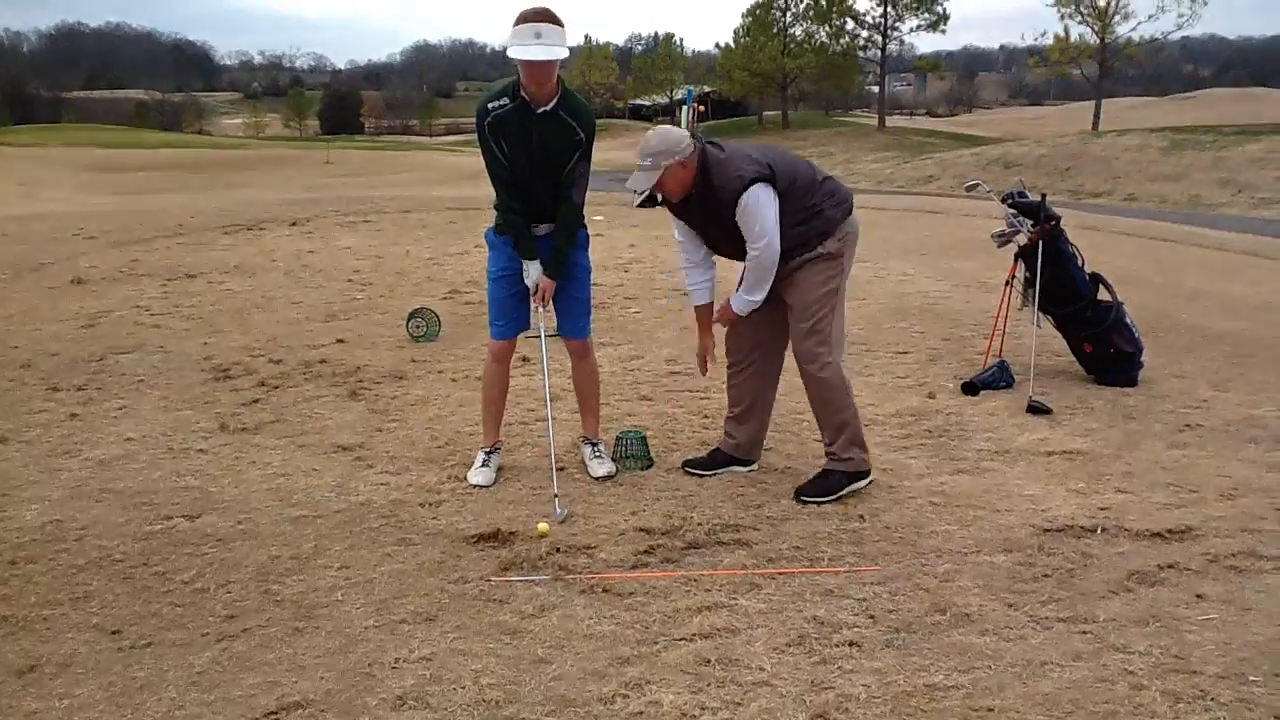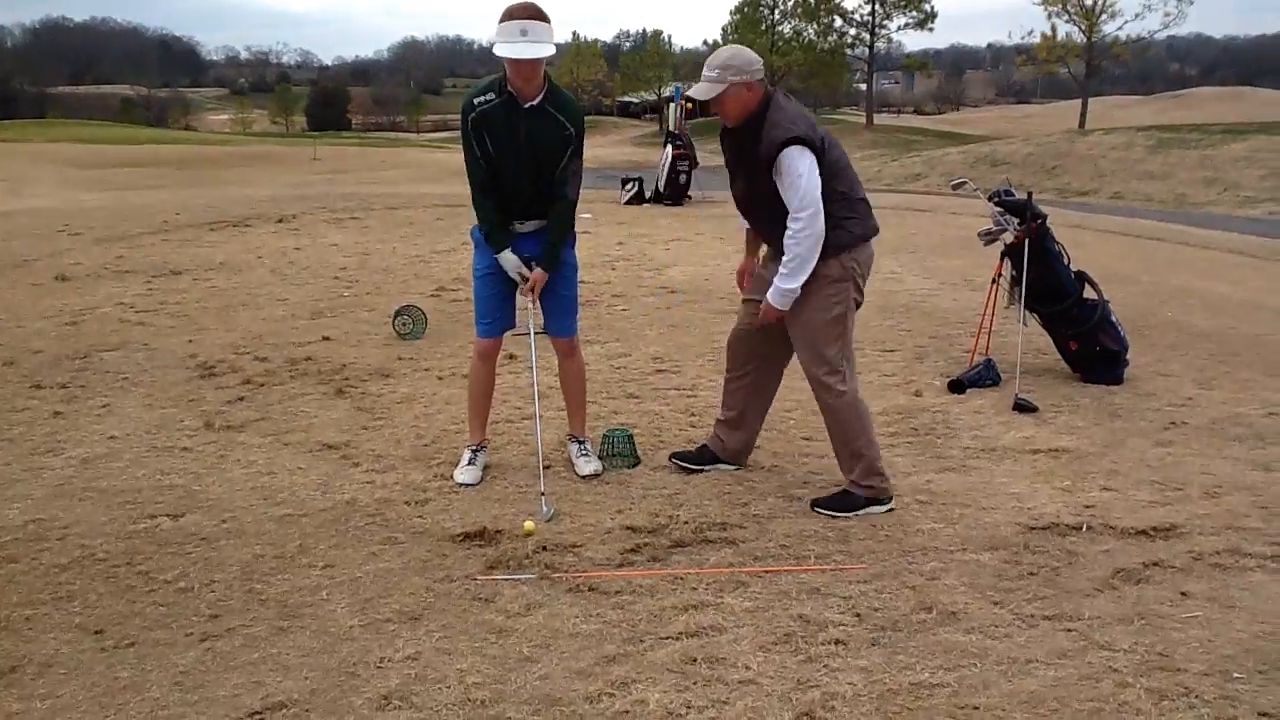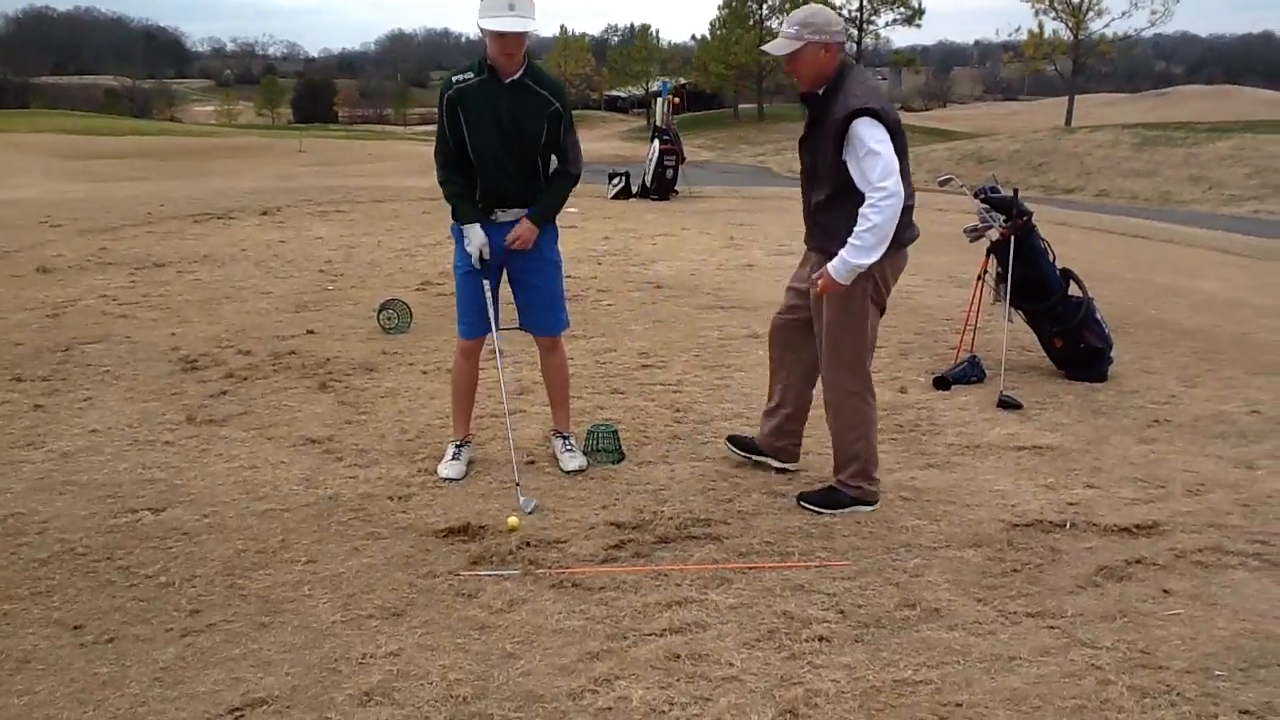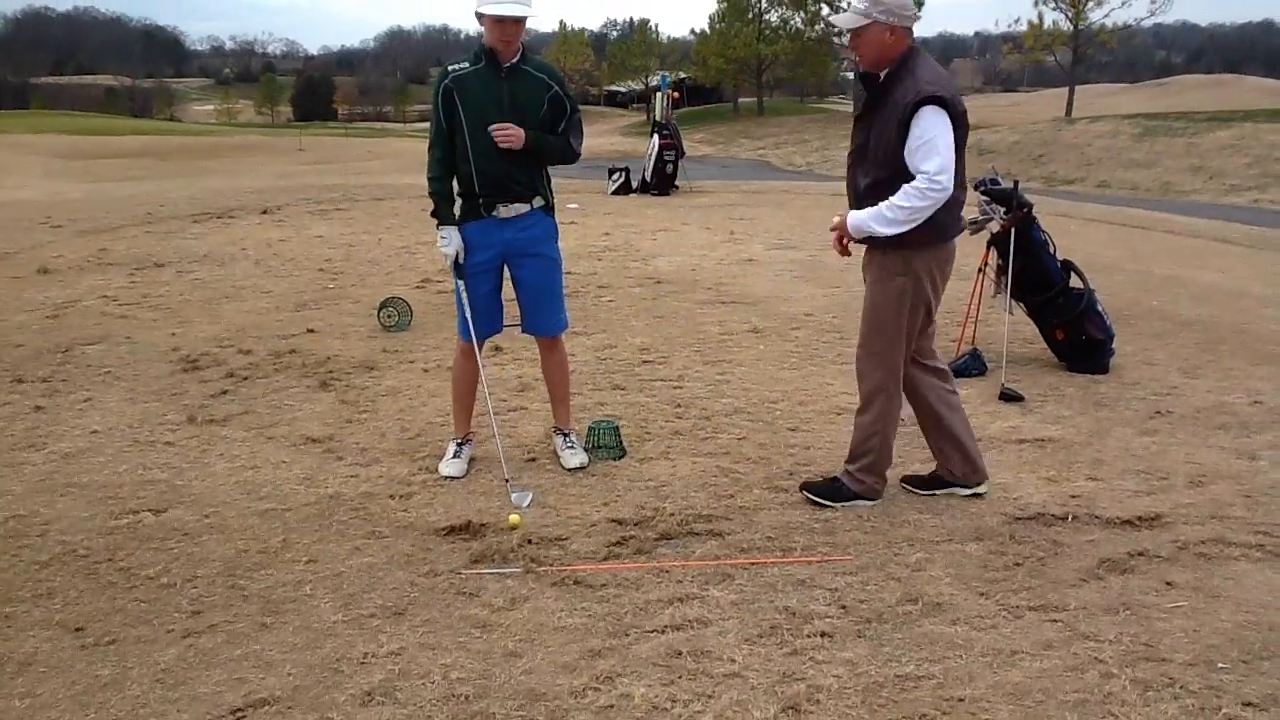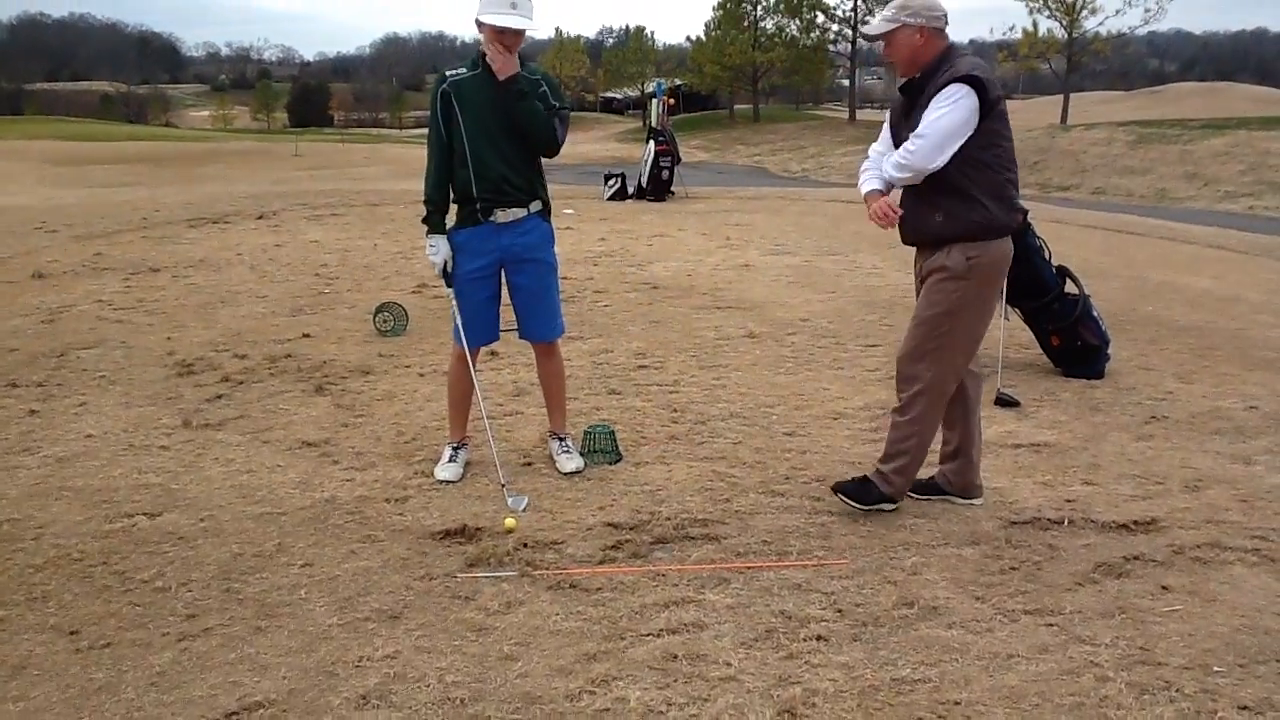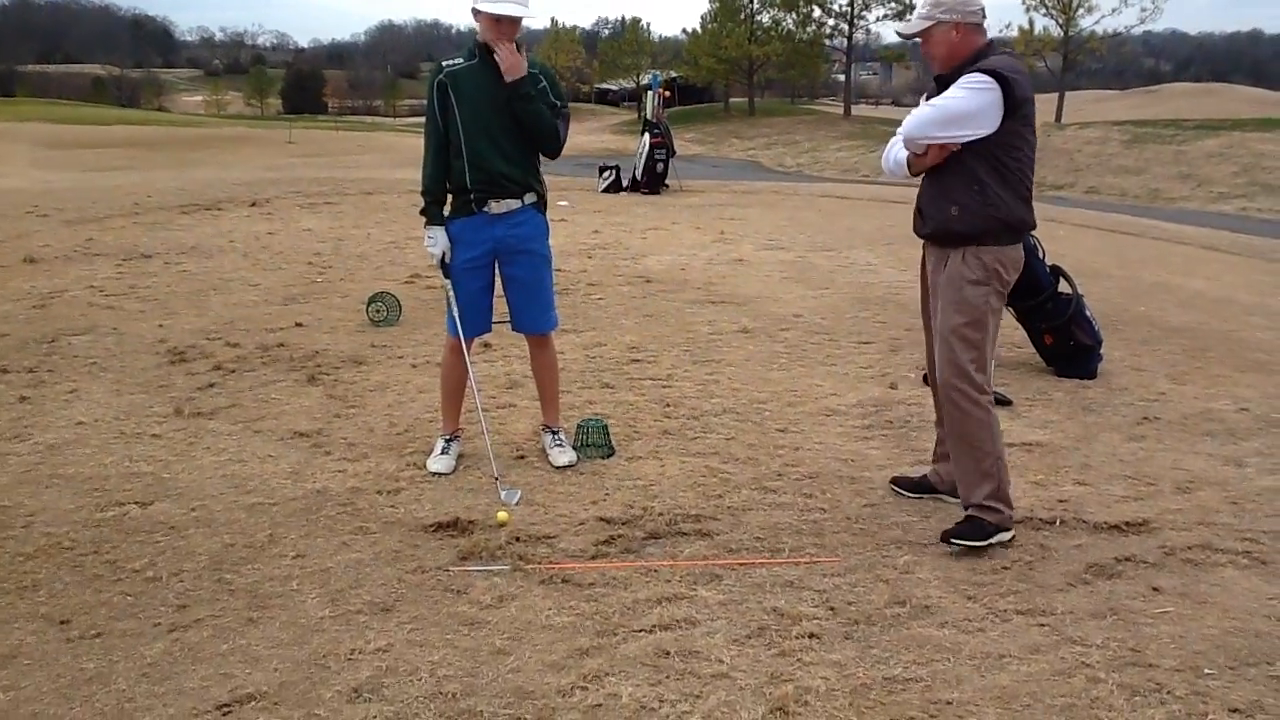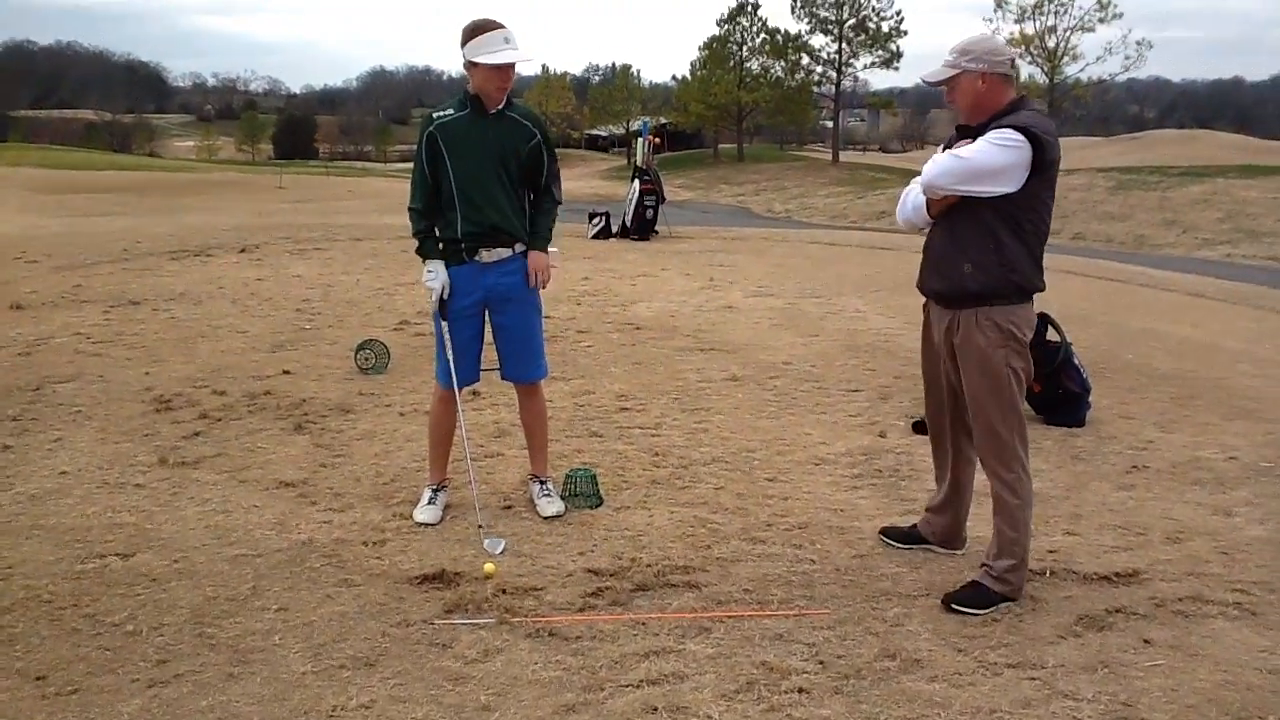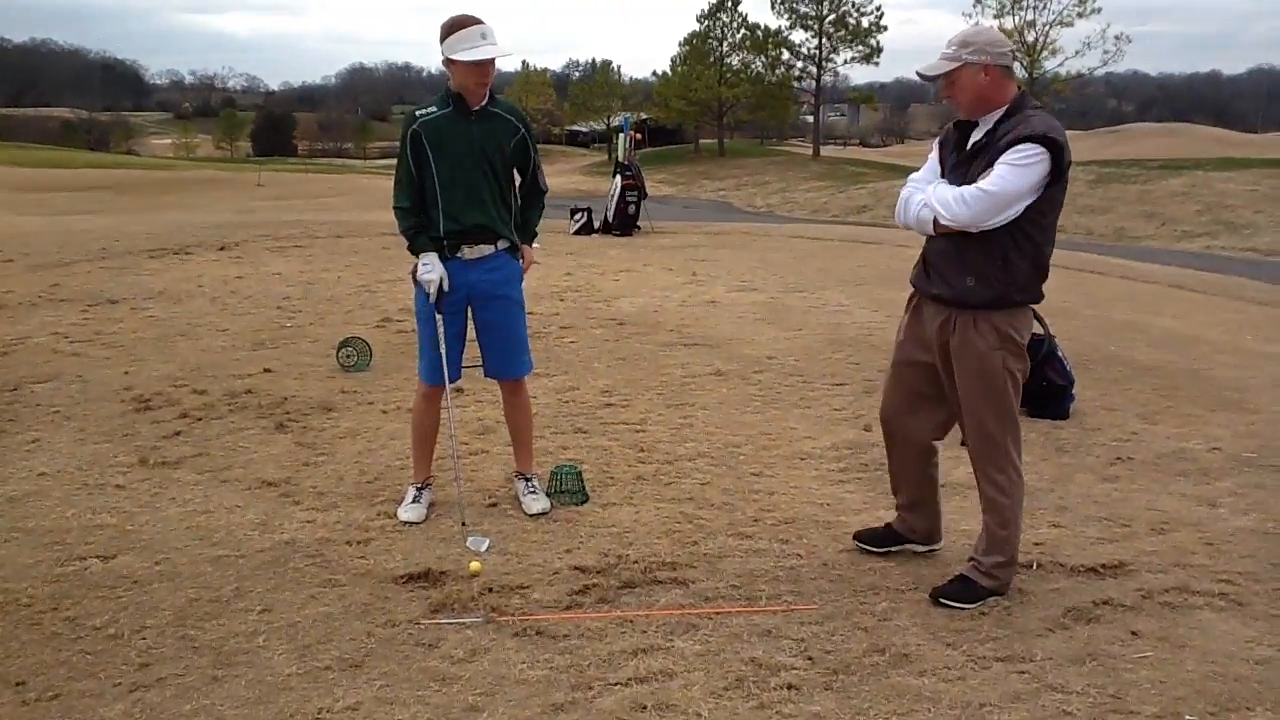
dt=0.3s
person 1, frame 1
left shoulder: (741, 181)
right shoulder: (681, 195)
left elbow: (765, 250)
right elbow: (696, 258)
left wrist: (740, 303)
right wrist: (705, 330)
left hip: (821, 241)
right hip: (772, 249)
left knee: (813, 352)
right knee: (746, 342)
left ankle: (848, 462)
right ankle: (739, 447)
person 1, frame 2
left shoulder: (787, 139)
right shoulder: (737, 128)
left elbow: (808, 222)
left wrist: (780, 295)
right wrist: (752, 253)
left hip: (833, 255)
right hip: (789, 251)
left knee: (825, 369)
right knee: (748, 344)
left ankle: (869, 485)
right ankle: (728, 446)
person 1, frame 3
left shoulder: (858, 112)
right shoulder: (826, 96)
left elbow: (888, 196)
left wrist: (844, 267)
left hip: (860, 257)
right hip: (829, 247)
left knee: (843, 370)
right knee: (788, 331)
left ankle: (856, 486)
right ankle: (777, 441)
person 1, frame 4
left shoulder: (923, 97)
right shoulder: (884, 82)
left elbow: (935, 185)
left wrist: (860, 222)
right wrist: (856, 222)
left hip: (911, 249)
right hip: (887, 243)
left knee: (879, 364)
right knee: (914, 357)
left ankle: (862, 480)
right ankle: (961, 467)
person 1, frame 5
left shoulder: (963, 85)
right shoulder: (913, 93)
left elbow: (920, 160)
right elbow: (877, 159)
left wrist: (890, 175)
right wrist: (875, 193)
left hip: (971, 250)
right hip: (939, 247)
left knee: (920, 365)
right knee: (952, 366)
left ankle: (890, 479)
right ankle: (959, 478)
person 1, frame 6
left shoulder: (992, 82)
right shoulder: (950, 86)
left elbow: (913, 130)
right elbow: (894, 154)
left wrist: (919, 144)
right wrist: (917, 157)
left hip: (981, 253)
right hip: (943, 245)
left knee: (961, 375)
right knee: (946, 368)
left ankle: (990, 509)
right ankle: (949, 474)
person 1, frame 7
left shoulder: (1023, 138)
right shoulder: (968, 137)
left elbow: (935, 175)
right elbow: (908, 208)
left wrist: (936, 187)
right wrist: (934, 201)
left hip: (993, 315)
right hip: (943, 305)
left knee: (999, 443)
right knee: (947, 425)
left ankle: (1005, 573)
right ankle: (942, 525)
person 1, frame 8
left shoulder: (1036, 142)
right shoulder: (958, 134)
left elbow: (968, 207)
right elbow: (909, 205)
left wrist: (936, 199)
right wrist: (946, 213)
left hip: (990, 318)
right hip: (931, 303)
left knee: (991, 445)
right knee: (902, 417)
left ankle: (994, 567)
right ankle: (917, 524)
person 2, frame 1
left shoulder: (579, 117)
right shoulder: (492, 111)
left elbow: (572, 198)
right elbow: (506, 191)
left wrist: (553, 269)
right wrist: (528, 259)
left hip: (565, 238)
right hip: (511, 239)
left knee: (579, 343)
right knee: (500, 346)
left ankle: (591, 440)
right ankle: (489, 447)
person 2, frame 2
left shoulder: (567, 112)
right shoulder: (478, 107)
left elbow: (566, 194)
right elbow: (482, 186)
left wrist: (546, 263)
right wrist: (504, 250)
left hip: (552, 236)
right hip: (497, 237)
left knee: (566, 342)
right knee: (486, 345)
left ankle: (578, 439)
right ankle: (476, 446)
person 2, frame 3
left shoulder: (548, 91)
right shoulder: (458, 89)
left elbow: (569, 165)
right elbow: (447, 164)
left wrist: (537, 221)
right wrist: (469, 223)
left hip: (533, 228)
right hip: (478, 229)
left knee: (549, 336)
right knee: (470, 340)
left ankle: (562, 434)
right ankle: (460, 441)
person 2, frame 4
left shoulder: (546, 79)
right shoulder: (454, 80)
left elbow: (571, 147)
right elbow: (440, 156)
left wrist: (530, 141)
right wrist: (445, 221)
left hip: (533, 222)
right hip: (475, 225)
left knee: (549, 334)
right knee: (470, 340)
left ankle: (563, 430)
right ankle: (461, 438)
person 2, frame 5
left shoulder: (539, 82)
right shoulder: (452, 85)
left elbow: (551, 144)
right elbow: (439, 161)
left wrist: (514, 84)
right wrist: (435, 229)
left hip: (530, 228)
right hip: (473, 231)
left knee: (546, 340)
right knee: (466, 345)
left ankle: (559, 435)
right ankle: (457, 443)
person 2, frame 6
left shoulder: (538, 75)
right shoulder: (449, 76)
left elbow: (554, 144)
right elbow: (436, 153)
left wrist: (520, 84)
right wrist: (433, 220)
left hip: (524, 219)
right hip: (467, 221)
left knee: (539, 331)
right knee: (459, 337)
left ankle: (552, 429)
right ankle: (449, 434)
person 2, frame 7
left shoulder: (528, 126)
right shoulder: (439, 126)
left elbow: (547, 193)
right elbow: (422, 201)
left wrist: (540, 246)
right wrist: (431, 258)
left hip: (515, 268)
right hip: (458, 270)
left knee: (529, 381)
right knee: (448, 385)
left ankle: (540, 479)
right ankle: (436, 485)
person 2, frame 8
left shoulder: (510, 121)
right shoulder: (422, 124)
left elbow: (533, 184)
right elbow: (406, 200)
left wrist: (526, 239)
right wrist: (424, 253)
left hip: (499, 265)
right hip: (442, 267)
left knee: (513, 378)
right knee: (432, 383)
left ankle: (525, 475)
right ankle: (420, 482)
